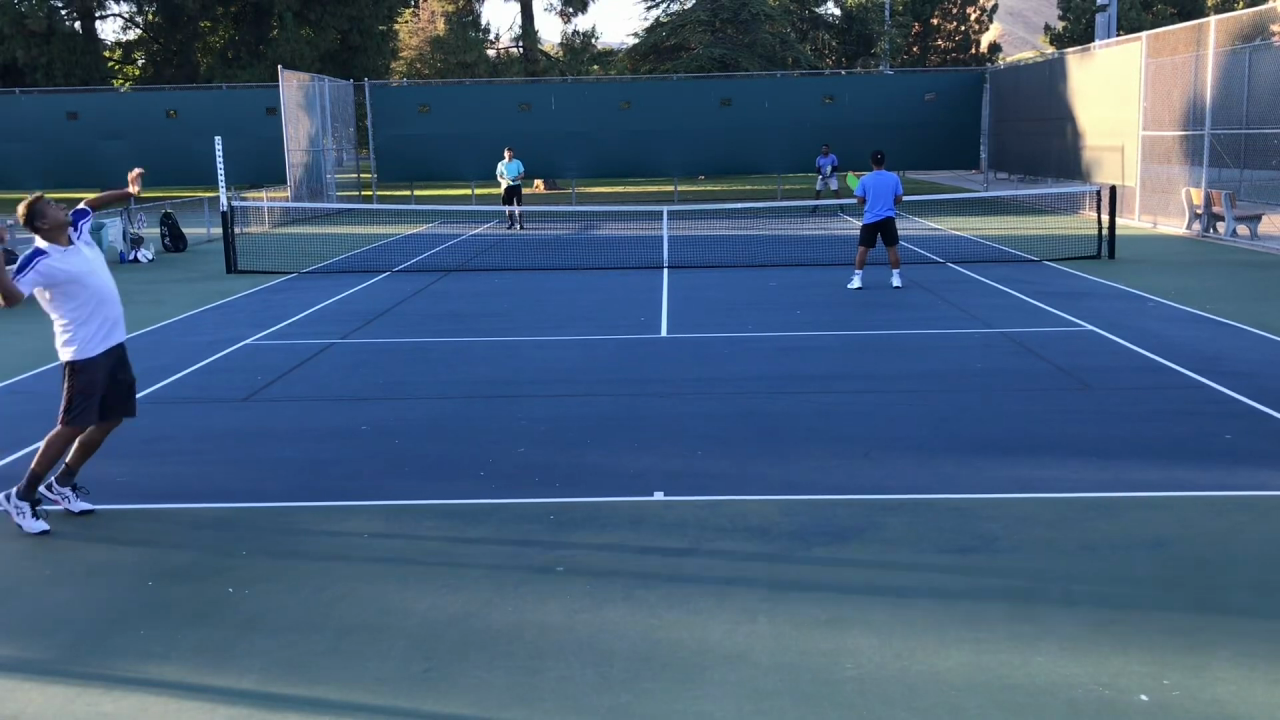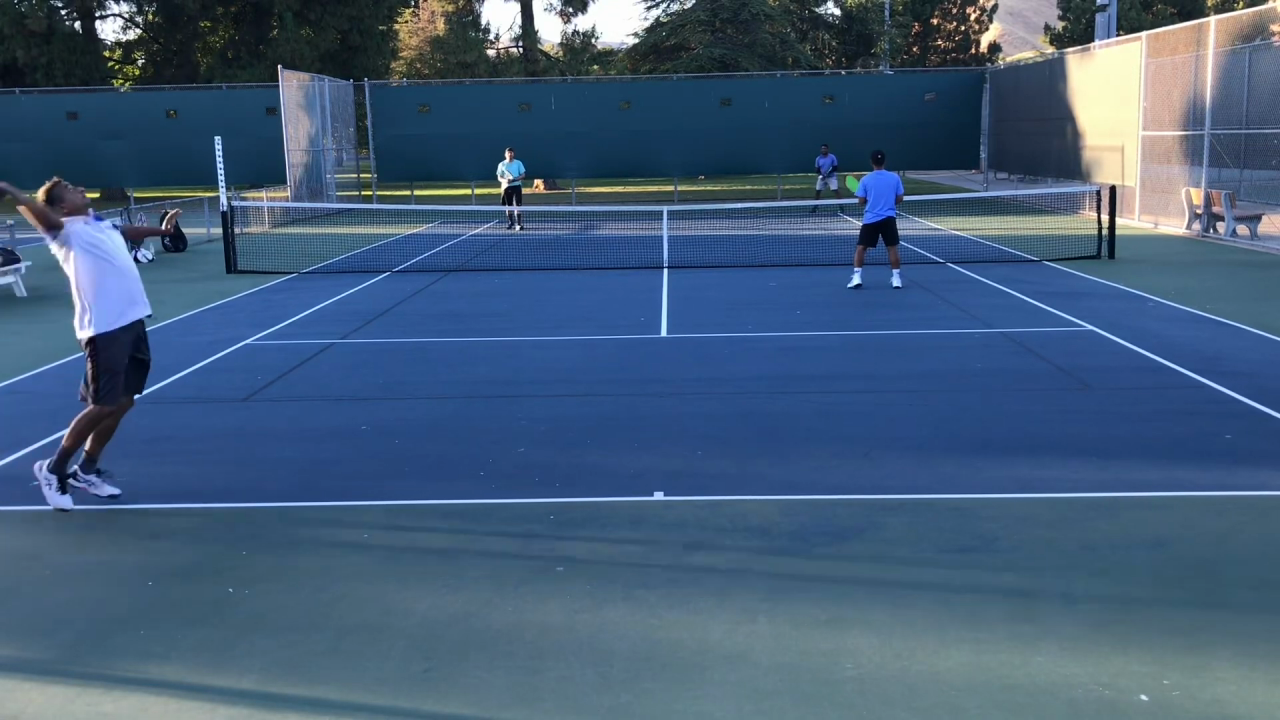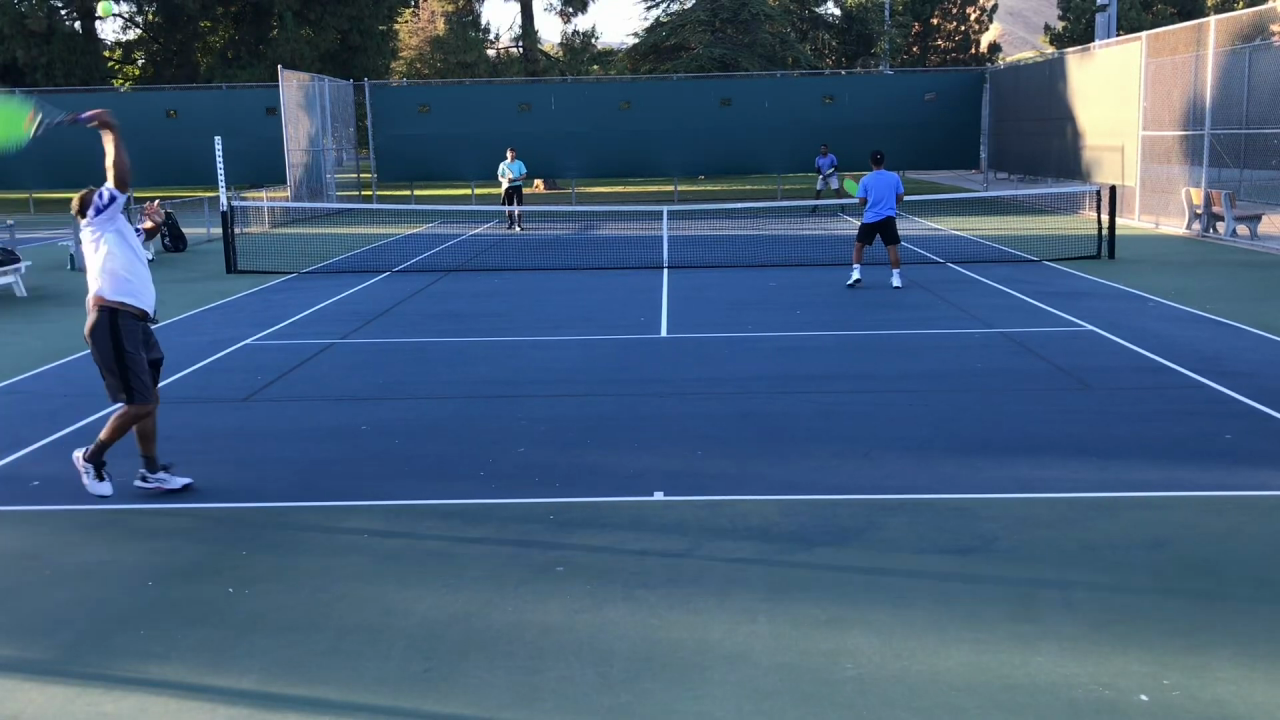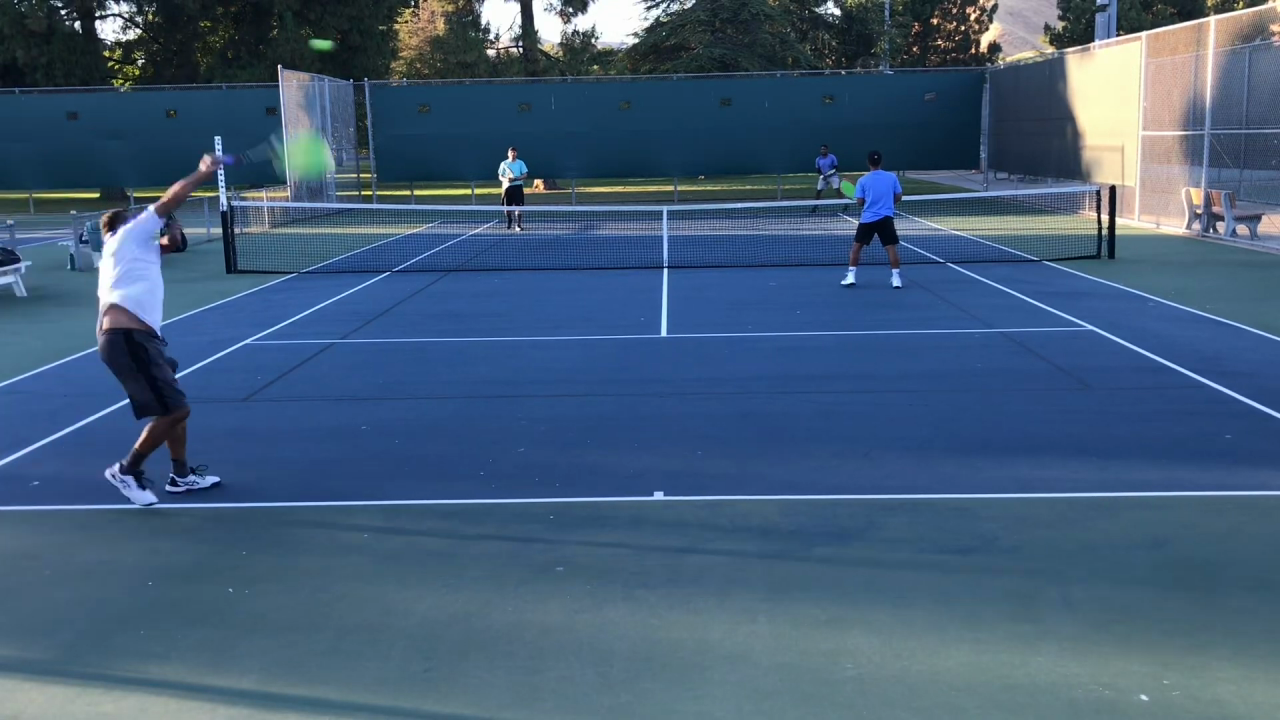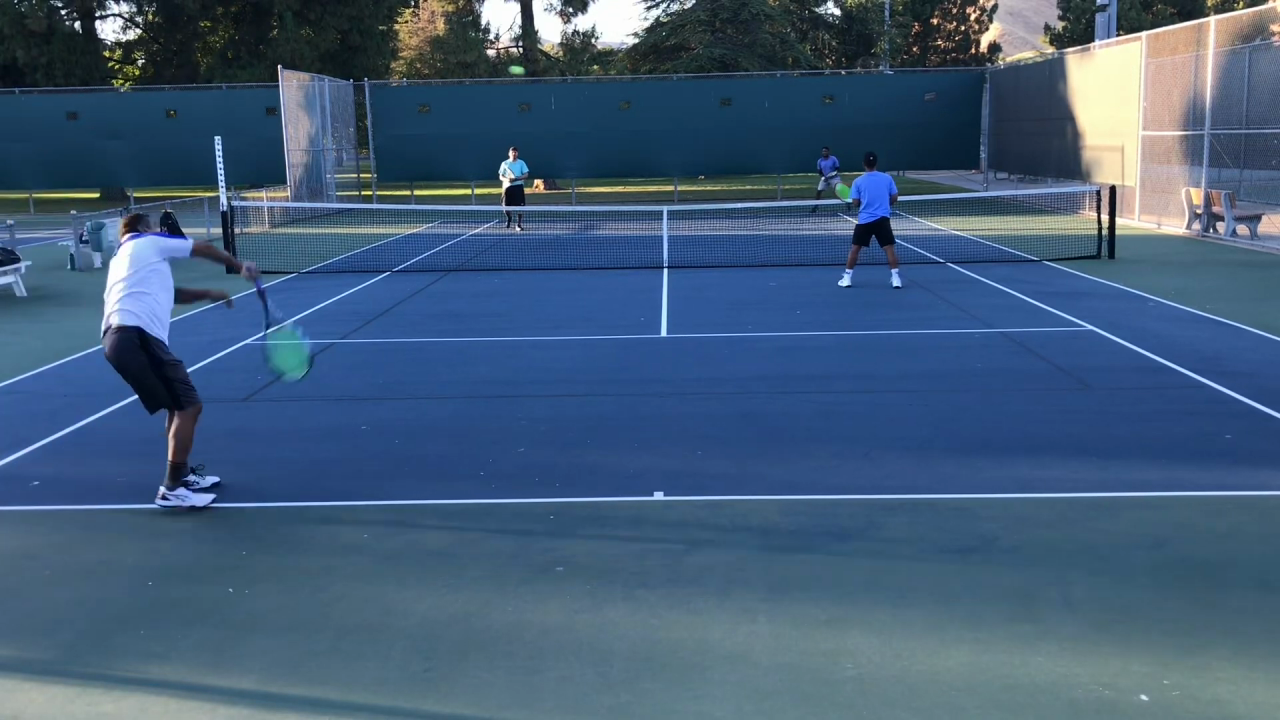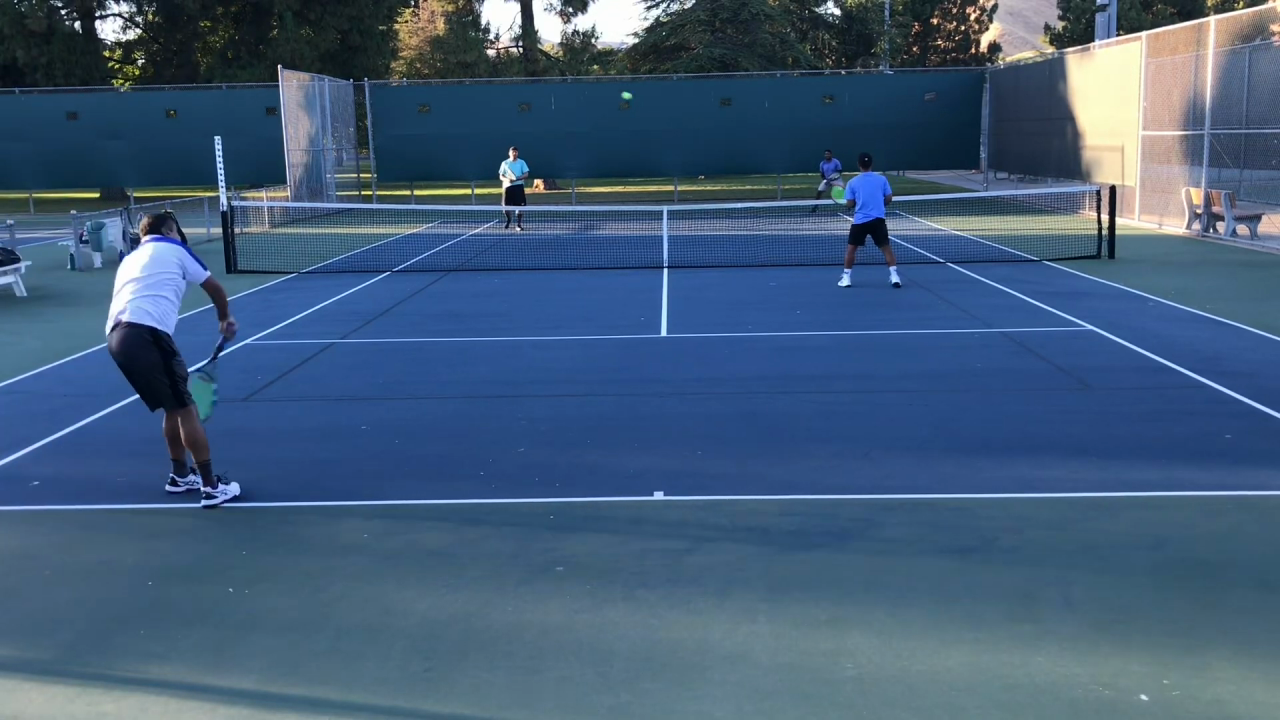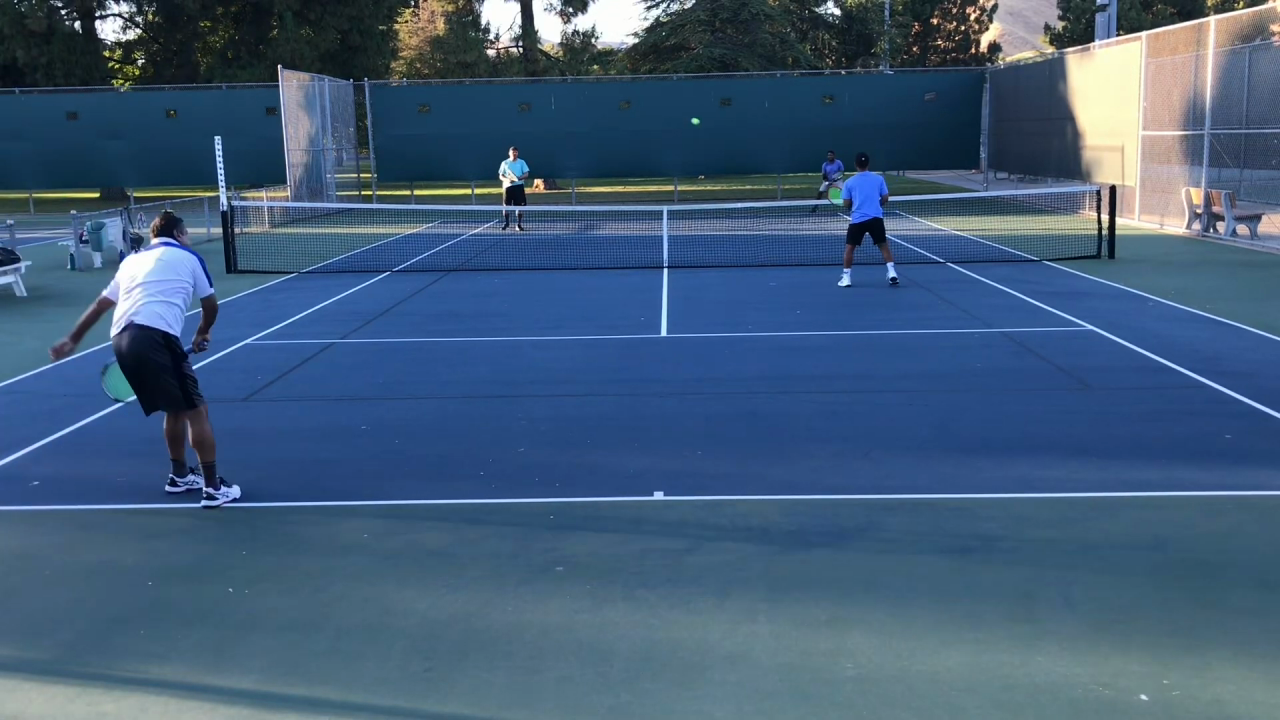
dt=0.1s
person 1, frame 1
left shoulder: (78, 230)
right shoulder: (37, 261)
left elbow: (91, 204)
left wrist: (127, 190)
left hip: (113, 344)
right hip: (86, 353)
left knee: (111, 418)
right knee: (72, 427)
left ankle: (62, 482)
person 1, frame 2
left shoulder: (94, 223)
right shoulder: (65, 230)
left elbow: (124, 233)
right elbow: (46, 220)
left wrist: (160, 230)
left hip: (130, 324)
right hip: (105, 331)
left knee: (123, 401)
right knee: (104, 405)
left ankle: (87, 469)
right ankle: (54, 468)
person 1, frame 3
left shoulder: (114, 229)
right shoulder: (101, 218)
left elbow: (146, 233)
right elbow: (118, 175)
left wrist: (153, 222)
right wrist: (110, 130)
left hip: (133, 322)
right hip: (115, 321)
left knee: (147, 401)
right knee: (140, 406)
left ankle: (152, 470)
right ankle: (93, 456)
person 1, frame 4
left shoulder: (130, 254)
right shoulder: (128, 233)
left elbow: (171, 246)
right elbow: (168, 201)
left wrist: (170, 241)
right wrist: (202, 173)
left hip: (134, 338)
right hip: (127, 338)
left knee: (174, 410)
right knee: (174, 411)
left ankle: (182, 475)
right ankle: (127, 469)
person 1, frame 5
left shoulder: (125, 257)
right shoulder: (153, 243)
left elbow: (167, 295)
right elbow: (202, 249)
left wrist: (210, 294)
right wrist: (238, 265)
left hip: (120, 339)
right hip: (136, 337)
left knee: (177, 407)
right knee: (188, 406)
left ankle: (182, 475)
right ankle: (171, 489)
person 1, frame 6
left shoulder: (130, 261)
right shoulder: (174, 249)
right elbow: (214, 288)
right wrist: (225, 317)
left hip: (120, 336)
right hip: (145, 334)
left knee: (174, 407)
right knee: (184, 408)
left ankle: (180, 474)
right ankle: (210, 485)
person 1, frame 7
left shoulder: (131, 262)
right shoulder: (187, 258)
left elbow: (100, 305)
right elbow: (211, 305)
left wrist: (72, 339)
right wrist: (203, 335)
left hip: (121, 340)
right hip: (156, 336)
left knee: (176, 408)
right knee: (194, 409)
left ankle: (180, 474)
right ankle: (213, 487)
